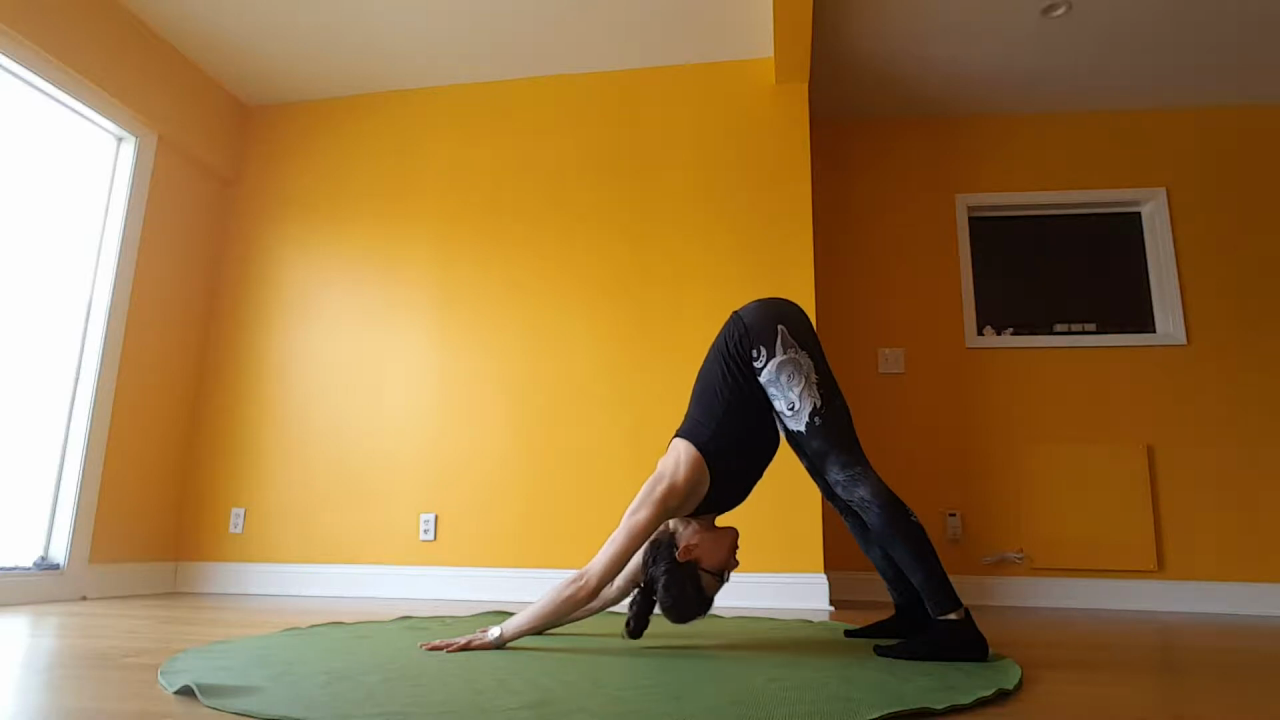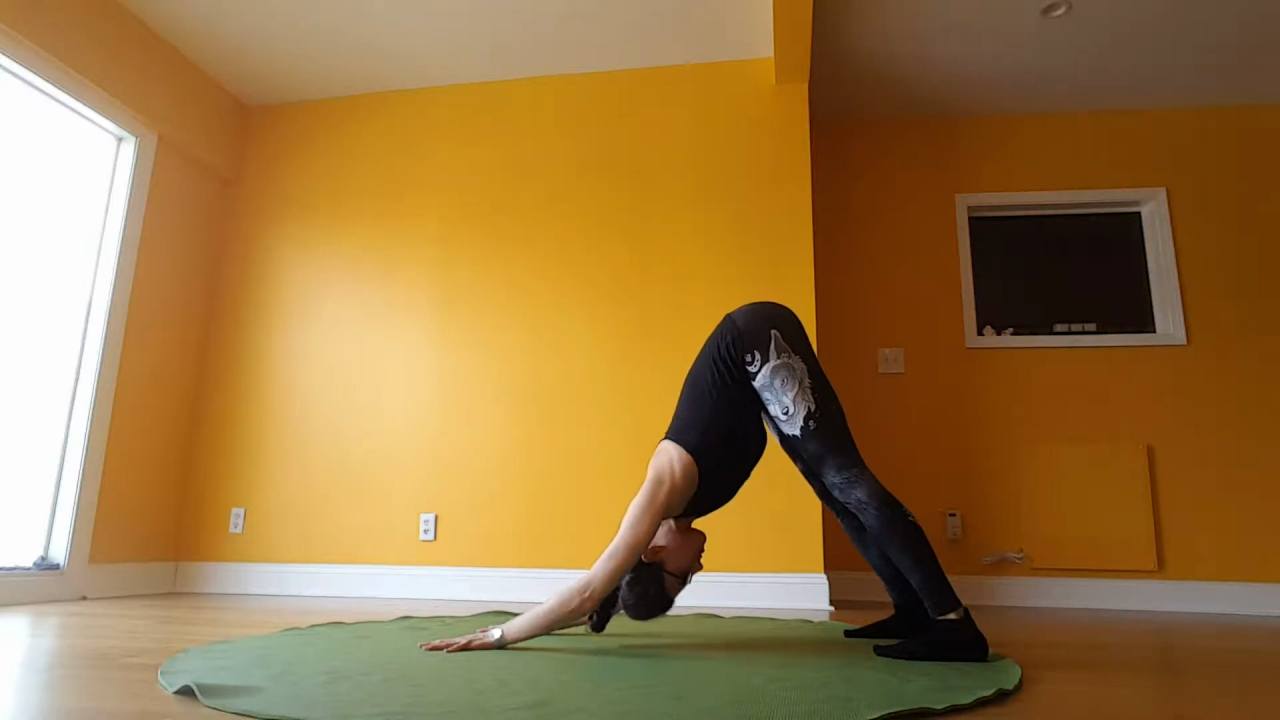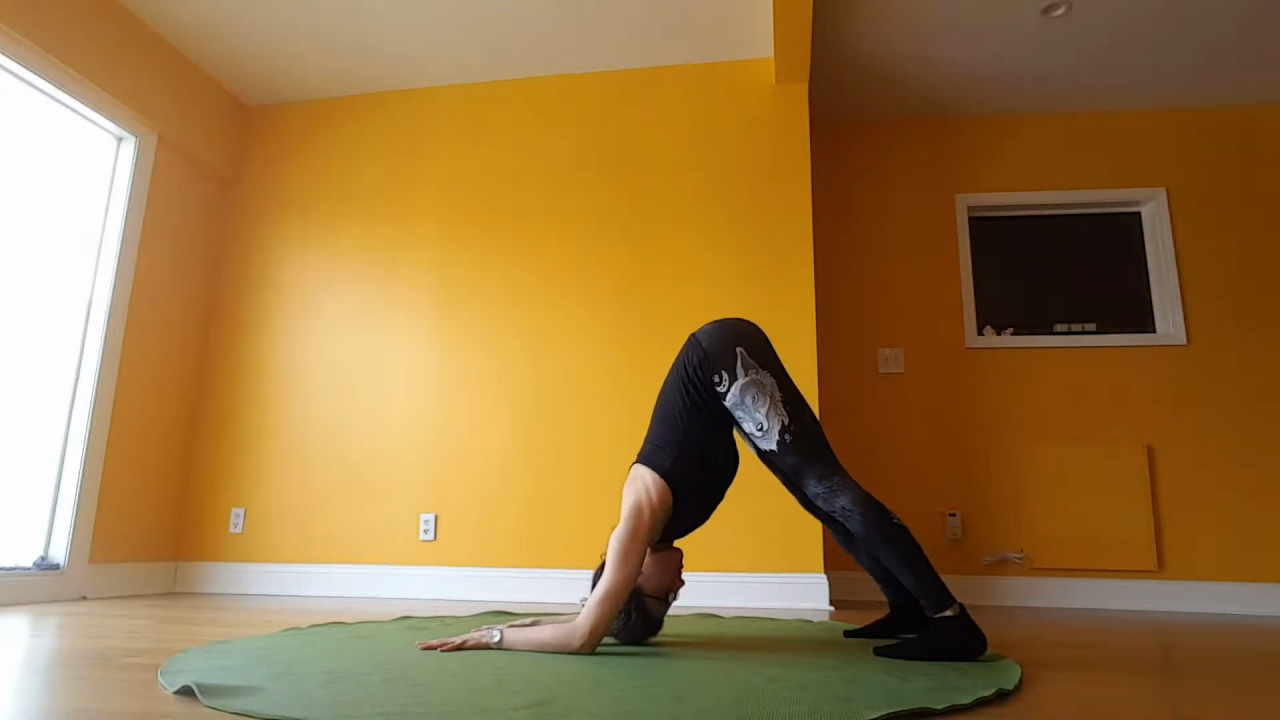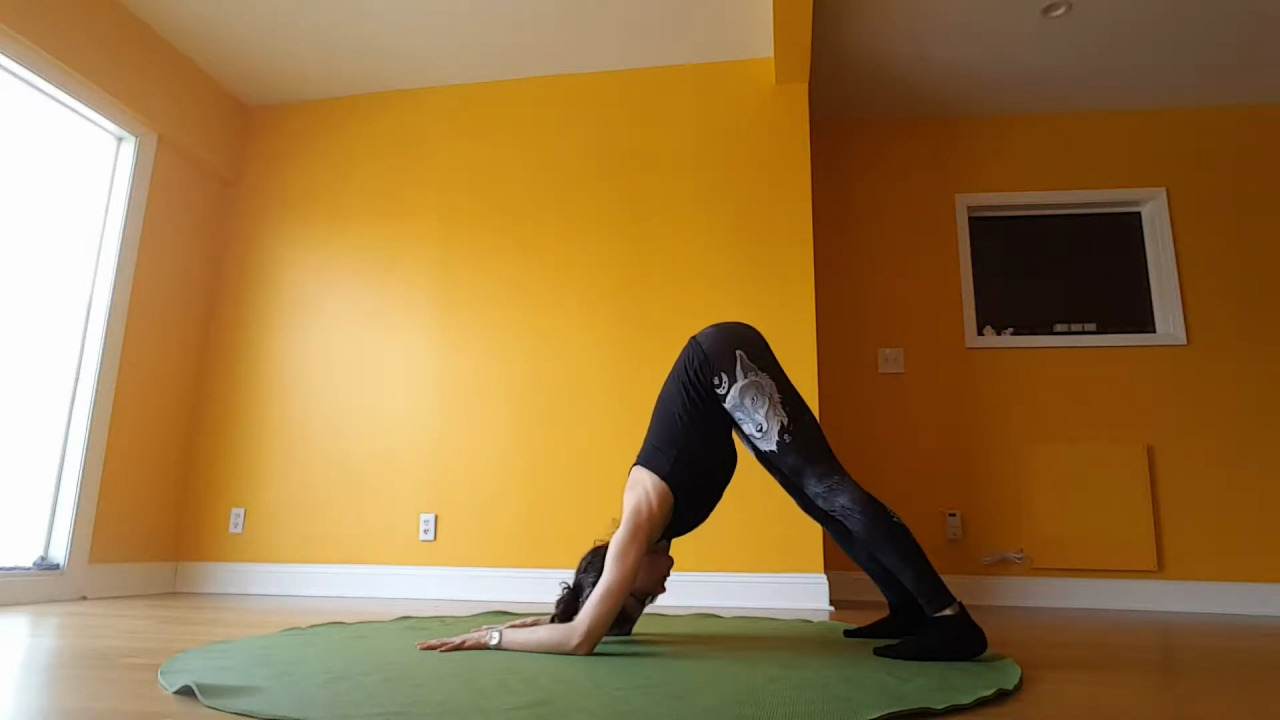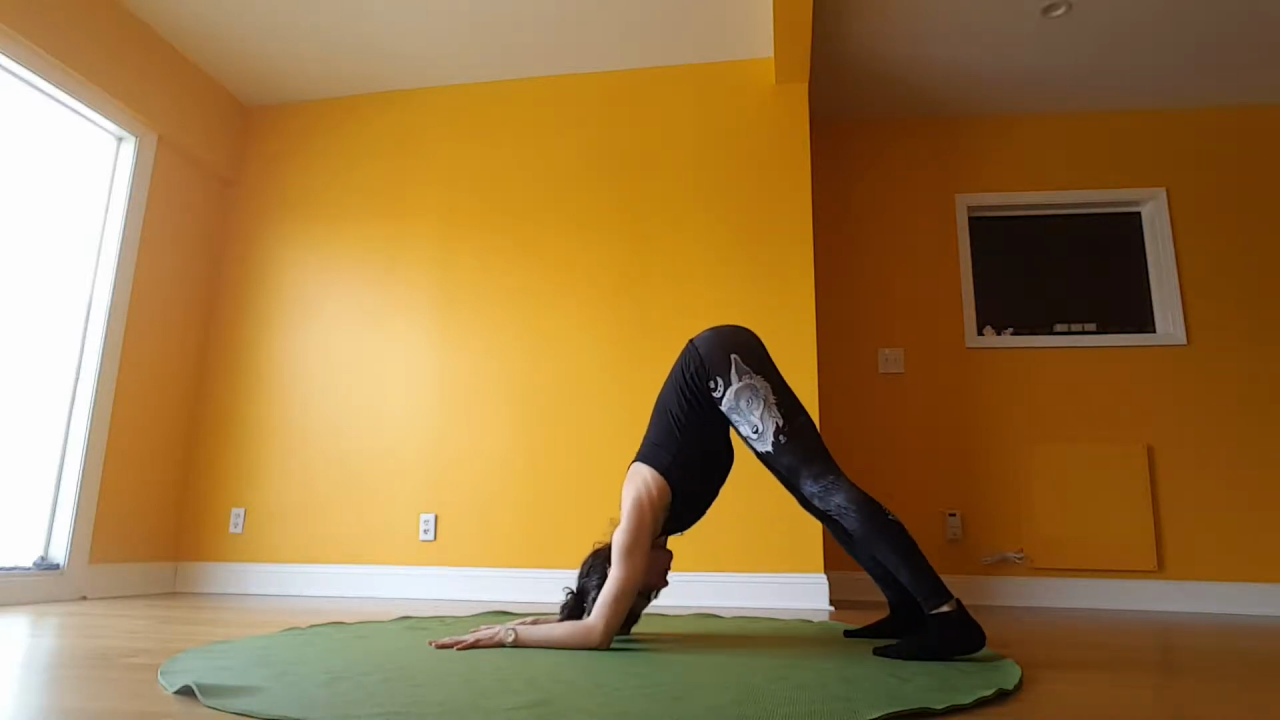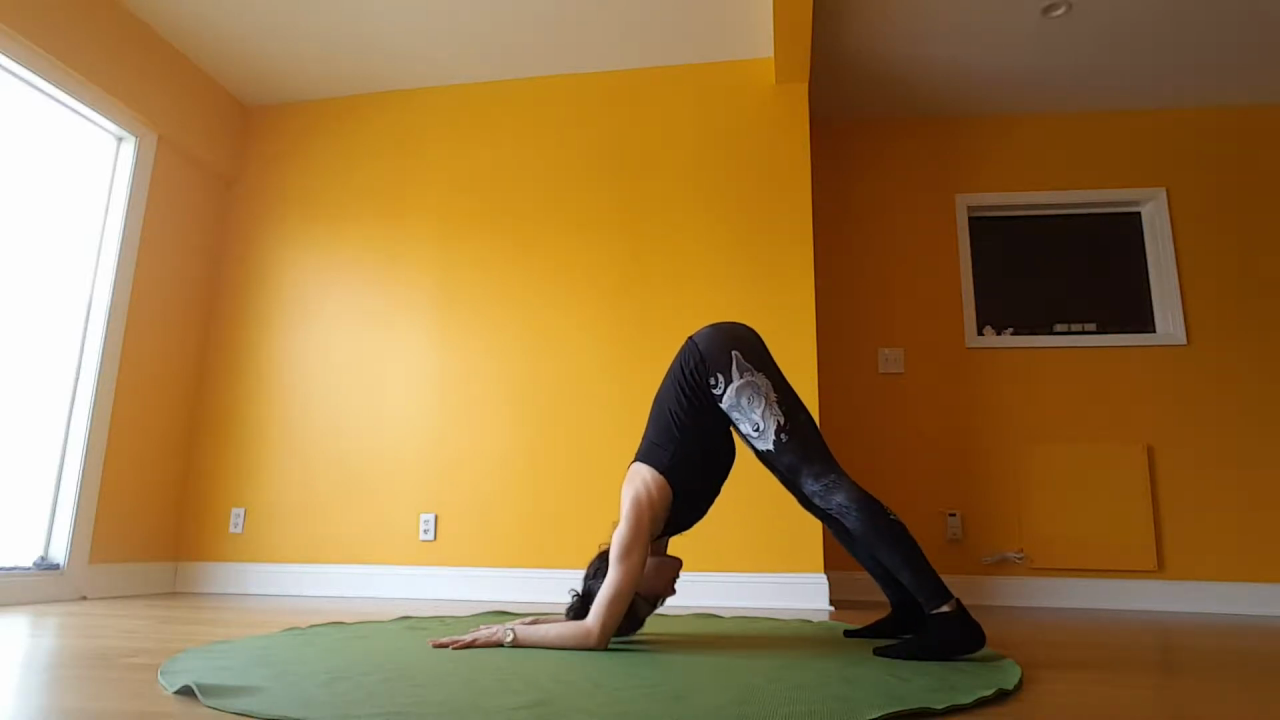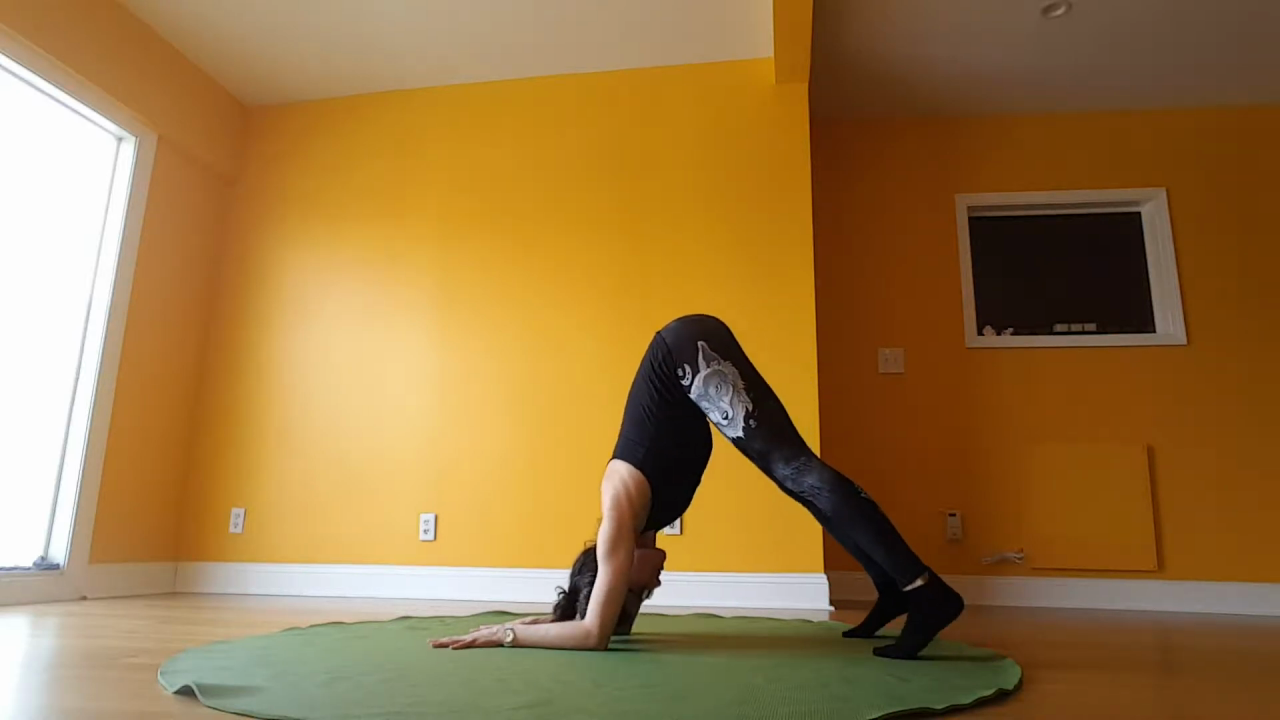
dt=0.7s
person 1, frame 1
left shoulder: (674, 490)
left elbow: (587, 585)
right elbow: (607, 587)
right wrist: (528, 626)
left hip: (765, 336)
right hip: (765, 347)
left knee: (848, 479)
right knee: (844, 487)
left ankle: (953, 622)
right ankle: (914, 609)
person 1, frame 2
left shoulder: (664, 491)
right shoulder: (667, 497)
left elbow: (588, 592)
right elbow: (594, 595)
left wrist: (499, 636)
right wrist: (519, 626)
left hip: (757, 341)
right hip: (758, 353)
left knee: (844, 481)
right knee: (838, 488)
left ankle: (951, 622)
right ankle: (914, 609)
person 1, frame 3
left shoulder: (638, 523)
right shoulder: (649, 526)
left elbow: (584, 636)
right elbow: (592, 617)
left wrist: (496, 636)
right wrist: (525, 622)
left hip: (725, 359)
right hip: (724, 366)
left knee: (827, 489)
right knee: (822, 494)
left ankle: (948, 619)
right ankle: (909, 606)
person 1, frame 4
left shoulder: (639, 524)
right shoulder: (647, 524)
left elbow: (580, 639)
right elbow: (588, 616)
left wrist: (493, 638)
right wrist: (529, 623)
left hip: (724, 361)
right hip: (725, 368)
left knee: (826, 489)
right knee: (821, 496)
left ankle: (949, 619)
right ankle: (909, 607)
person 1, frame 5
left shoulder: (639, 517)
right shoulder: (644, 522)
left elbow: (599, 633)
right elbow: (597, 612)
left wrist: (510, 634)
right wrist: (526, 621)
left hip: (721, 364)
right hip: (721, 370)
left knee: (822, 487)
right knee: (819, 494)
left ankle: (946, 615)
right ankle: (909, 606)
person 1, frame 6
left shoulder: (638, 521)
right shoulder: (645, 523)
left elbow: (596, 633)
right elbow: (596, 615)
left wrist: (508, 633)
right wrist: (522, 623)
left hip: (722, 360)
right hip: (721, 365)
left knee: (821, 486)
right knee: (819, 492)
left ankle: (946, 615)
right ankle: (911, 605)
person 1, frame 7
left shoulder: (620, 521)
left elbow: (595, 633)
right elbow: (606, 620)
left wrist: (505, 634)
right wrist: (525, 621)
left hip: (691, 352)
right hip: (690, 359)
left knee: (794, 470)
right knee: (793, 474)
left ankle: (922, 589)
right ankle: (895, 587)
